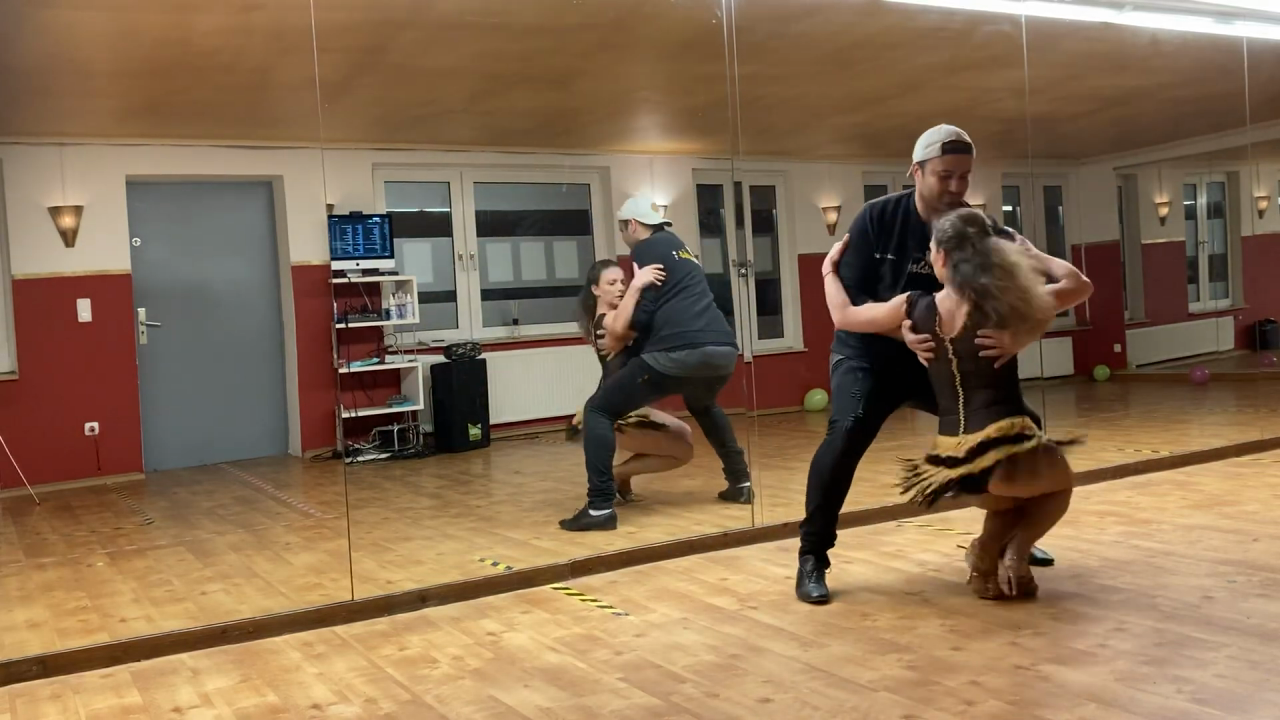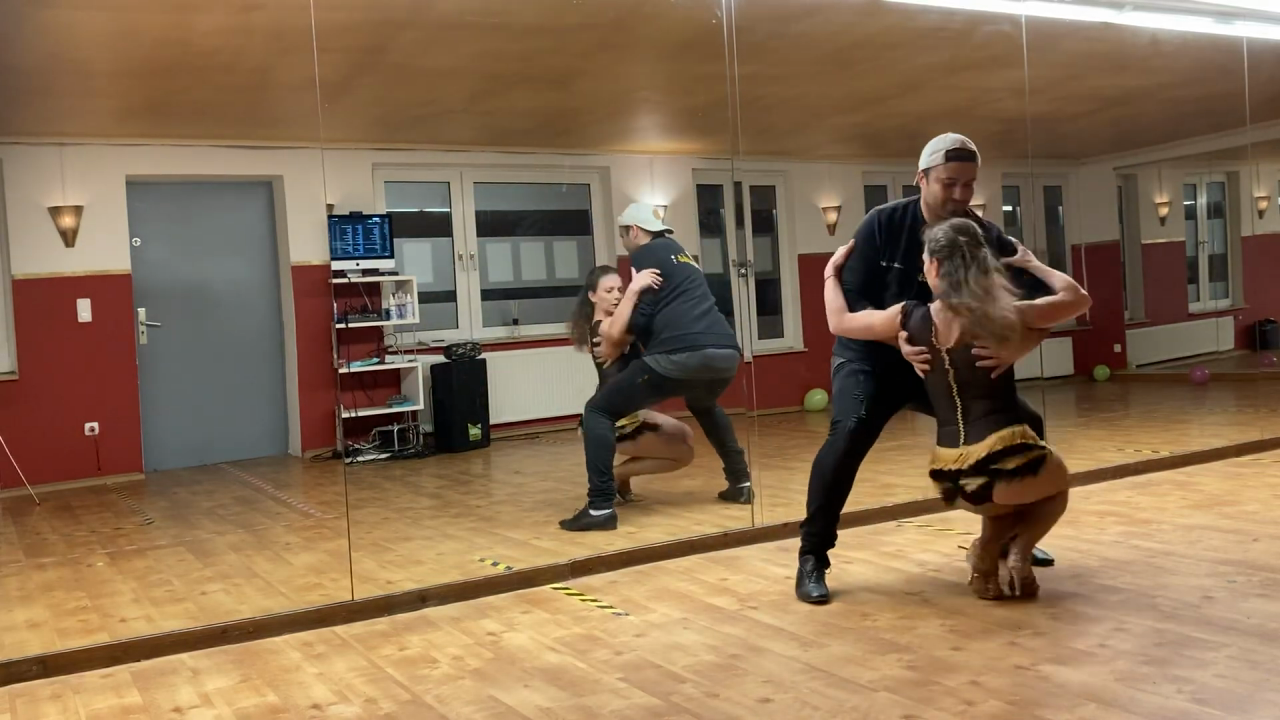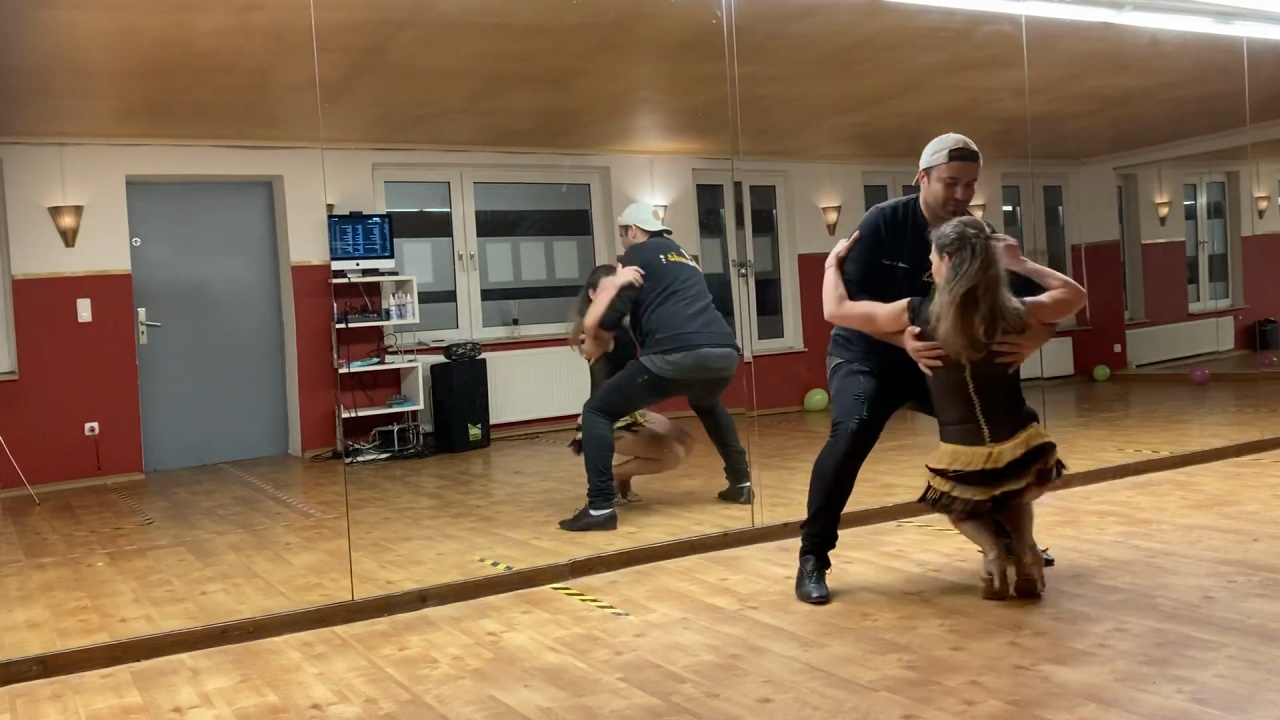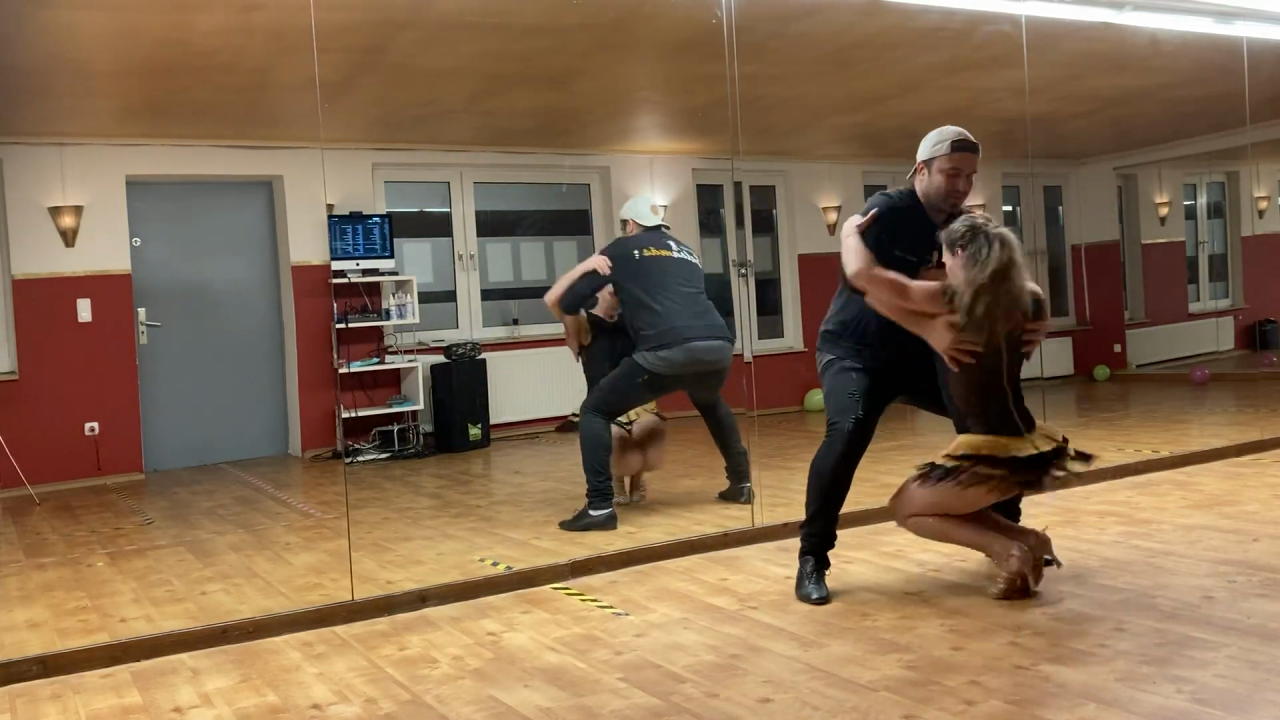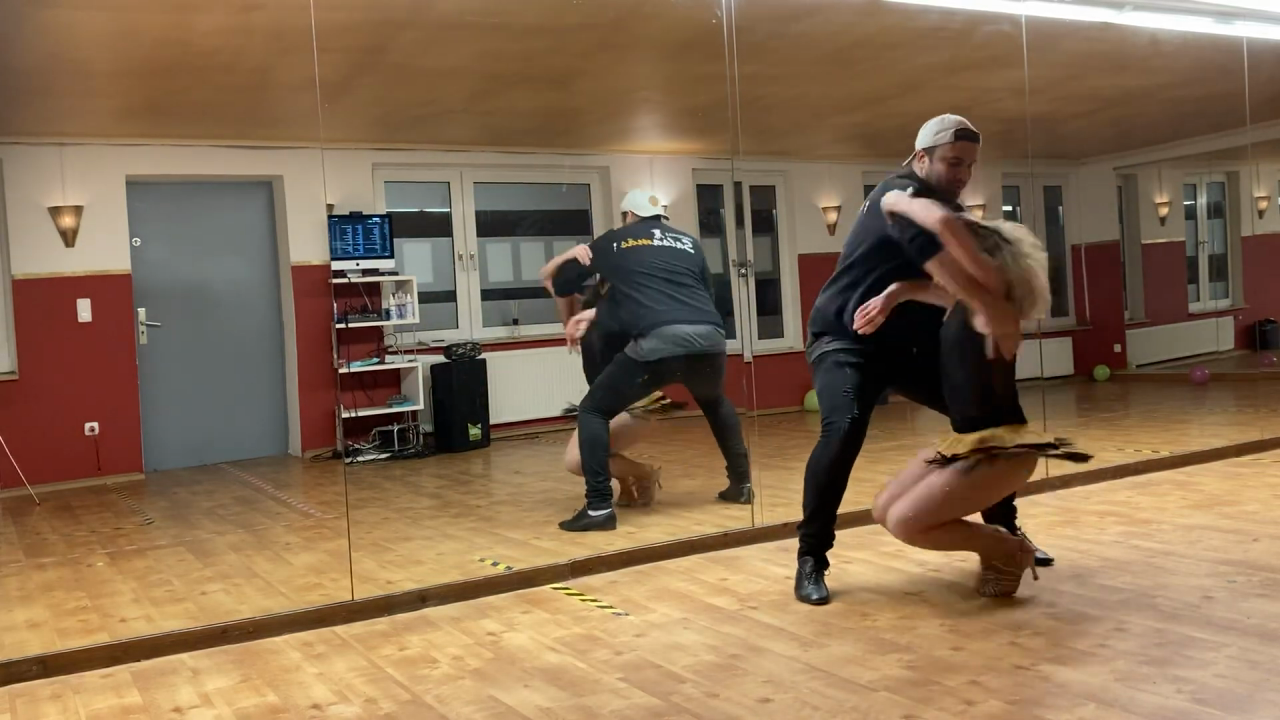
dt=0.1s
person 1, frame 1
right shoulder: (876, 218)
right elbow: (849, 298)
left wrist: (1016, 336)
right wrist: (901, 330)
right hip: (868, 356)
right knee: (847, 432)
right ankle: (812, 558)
person 1, frame 2
left shoulder: (989, 241)
right shoulder: (882, 225)
right elbow: (849, 304)
left wrist: (1015, 348)
right wrist: (898, 341)
right hip: (869, 359)
left knee: (1027, 426)
right knee: (850, 432)
right ankle: (812, 558)
person 1, frame 3
right shoulder: (884, 223)
right elbow: (852, 301)
left wrist: (1032, 338)
right wrist: (906, 338)
left hip: (941, 363)
right hip: (864, 356)
right knee: (852, 433)
left ankle: (1008, 533)
right ankle: (812, 559)
person 1, frame 4
right shoulder: (889, 210)
right elbow: (865, 278)
left wrist: (1032, 327)
right wrist: (928, 328)
left hip: (925, 356)
right hip: (854, 350)
right knee: (847, 432)
right ankle: (811, 560)
person 1, frame 5
left shoulder: (944, 209)
right shoulder: (901, 193)
right elbow: (932, 252)
left wrist: (1004, 316)
right wrist: (997, 315)
left hip: (911, 340)
right hip: (845, 339)
right knee: (844, 432)
left ankle: (1002, 531)
right ankle: (810, 560)
person 2, frame 1
left shoulder: (914, 308)
right shoulder: (1009, 307)
left elbow: (842, 317)
right elbow: (1080, 286)
left wrist: (829, 266)
right wrist: (1031, 253)
left hip: (955, 458)
right hip: (1010, 448)
left knee: (1005, 497)
right knee: (1058, 487)
left ankle: (987, 548)
right ankle: (1015, 552)
person 2, frame 2
left shoulder: (910, 319)
right shoulder: (1006, 317)
left elbow: (838, 322)
right elbow: (1079, 299)
left wrist: (831, 271)
right wrist: (1032, 263)
left hip: (959, 469)
right hip: (1013, 457)
left knee: (1000, 505)
right knee: (1056, 488)
left ankle: (988, 550)
right ankle: (1020, 553)
person 2, frame 3
left shoulder: (915, 317)
right shoulder: (1013, 314)
left elbow: (835, 309)
right elbow: (1076, 295)
left wrist: (835, 259)
right wrist: (1023, 264)
left hip: (966, 465)
right hip: (1027, 455)
left knee: (966, 510)
right knee: (1013, 494)
left ankle: (996, 550)
right ankle: (1024, 548)
person 2, frame 4
left shoulder: (952, 303)
right shoulder: (1028, 302)
left hip: (986, 458)
right hip: (1027, 451)
left knee: (904, 510)
left ankle: (1014, 547)
right ankle: (1020, 545)
person 2, frame 5
left shoulder: (995, 284)
left elbow: (942, 221)
right elbow: (921, 287)
left wrist: (900, 201)
right wrist: (891, 293)
left hip: (1001, 449)
right hip: (963, 443)
left knee: (904, 523)
right knee: (884, 510)
left ankle: (1008, 548)
right ankle: (1002, 551)
person 3, frame 1
left shoulder: (647, 249)
right shoulder: (679, 249)
left elbow: (642, 315)
left hip: (679, 354)
right hip: (724, 353)
left knee: (598, 411)
right knee: (703, 407)
left ankle: (600, 508)
right ankle: (740, 482)
person 3, frame 2
left shoulder: (646, 254)
right shoulder: (678, 254)
left elbow: (640, 319)
left wrist: (615, 333)
left hip: (680, 356)
right hip: (725, 355)
left knee: (599, 412)
right knee: (705, 408)
left ankle: (600, 508)
right ankle: (740, 483)
person 3, frame 3
left shoulder: (639, 254)
right shoulder: (683, 259)
left elbow: (609, 318)
left wrist: (597, 324)
left hip: (675, 356)
right hip: (724, 356)
left knee: (597, 412)
right knee: (709, 407)
left ankle: (600, 508)
right ankle: (740, 483)
person 3, frame 4
left shoulder: (622, 249)
right shoulder: (686, 252)
left elbow: (570, 301)
left hip: (667, 352)
right hip: (717, 348)
left knee: (594, 412)
right knee: (711, 405)
left ankle: (600, 508)
right ankle: (741, 483)
person 3, frame 5
left shoulder: (612, 241)
right shoulder: (688, 243)
left elbow: (564, 281)
left hip: (658, 342)
right hip: (709, 339)
left knee: (593, 411)
right knee: (716, 404)
left ankle: (599, 508)
right ankle: (740, 484)
person 4, frame 1
left shoulder: (601, 318)
right shoulder: (609, 320)
right elbow: (619, 329)
right wrist: (636, 285)
left knee: (684, 436)
right knee: (683, 451)
left ankle: (620, 475)
right ankle: (616, 475)
person 4, frame 2
left shoulder: (602, 325)
right shoulder: (604, 329)
right wrist: (634, 289)
left hip: (628, 413)
right hip: (615, 421)
left knee: (685, 436)
right knee: (683, 453)
left ankle: (619, 475)
right ankle: (614, 475)
person 4, frame 3
left shoulder: (617, 325)
right shoulder: (598, 333)
left hip: (627, 413)
left knee: (684, 441)
right knee: (674, 455)
left ankle: (620, 474)
right ankle: (616, 474)
person 4, frame 4
right shoulder: (583, 323)
right elbow: (551, 300)
right wrist: (584, 267)
left hip: (639, 406)
left ankle: (633, 478)
right ankle: (619, 476)
person 4, frame 5
right shoulder: (580, 310)
right elbow: (550, 279)
right wrist: (570, 255)
left hip: (633, 403)
left ankle: (641, 473)
right ankle: (634, 475)
